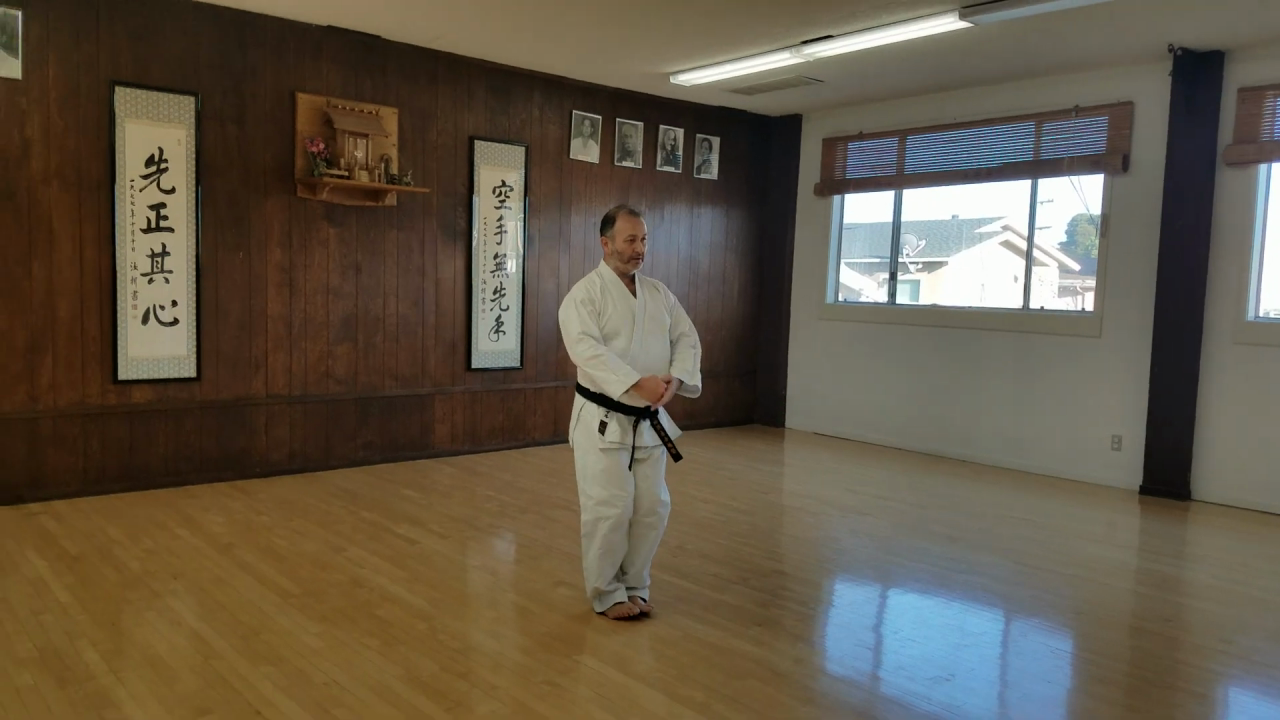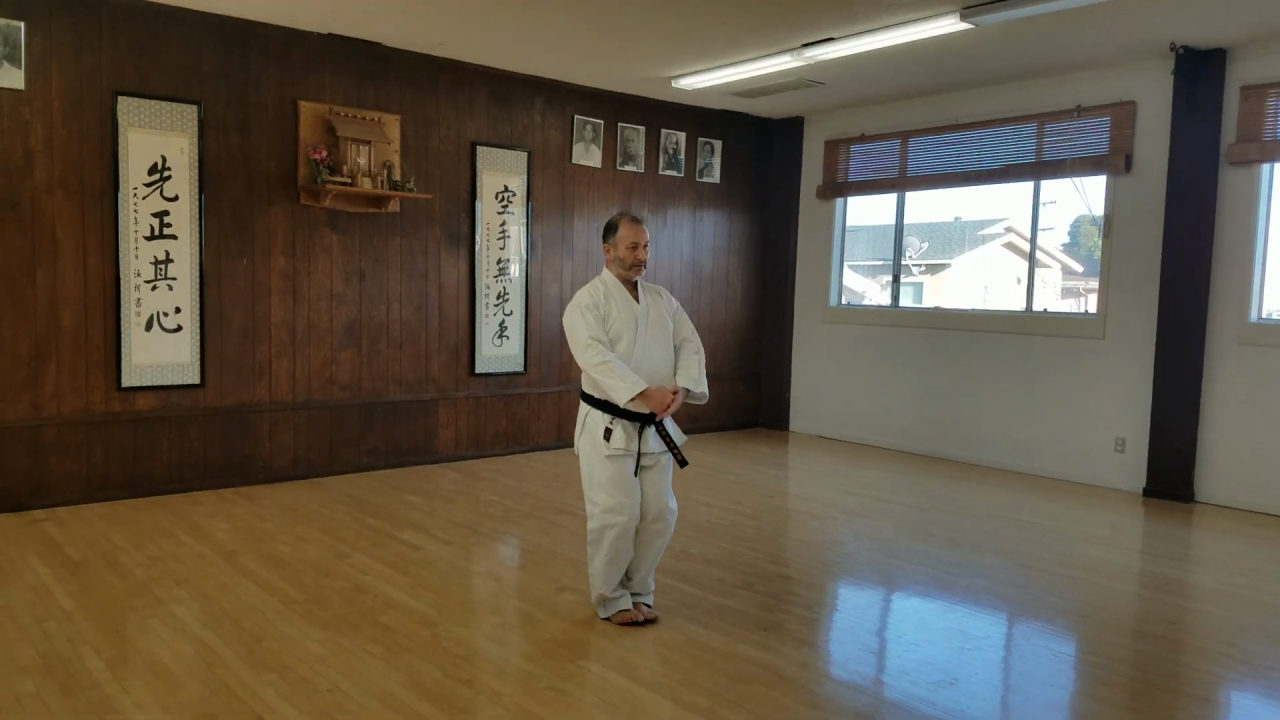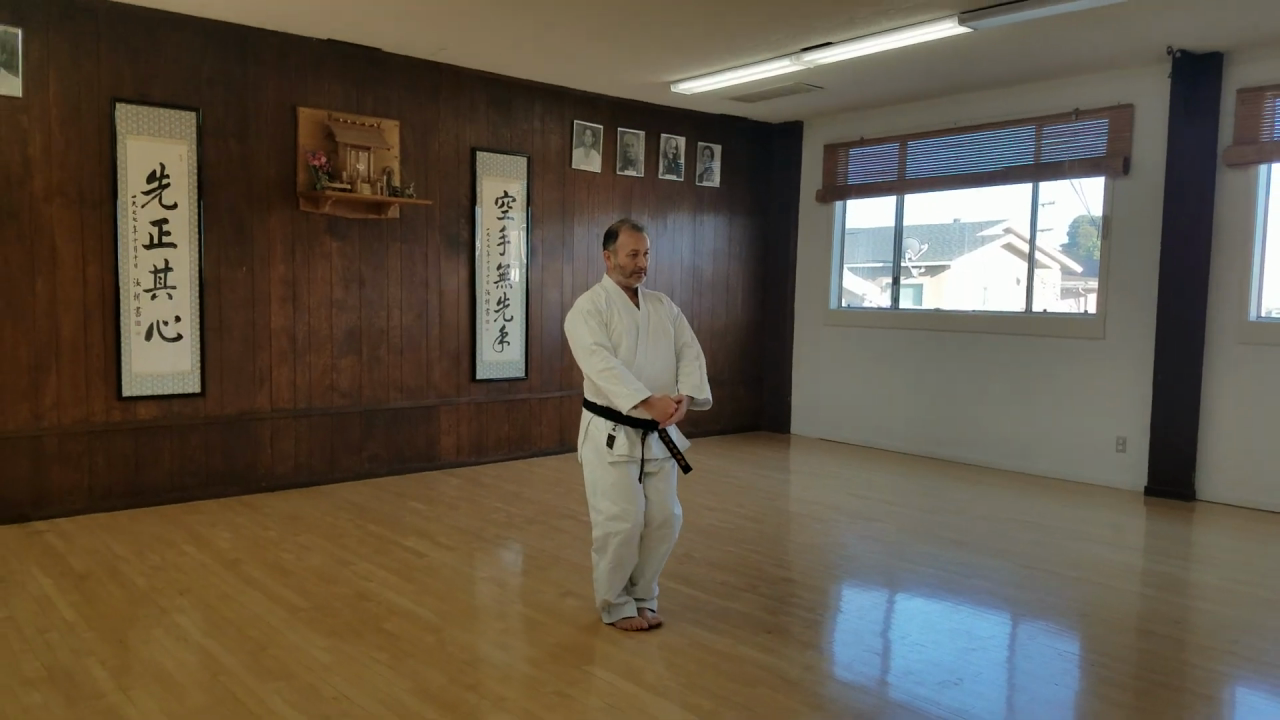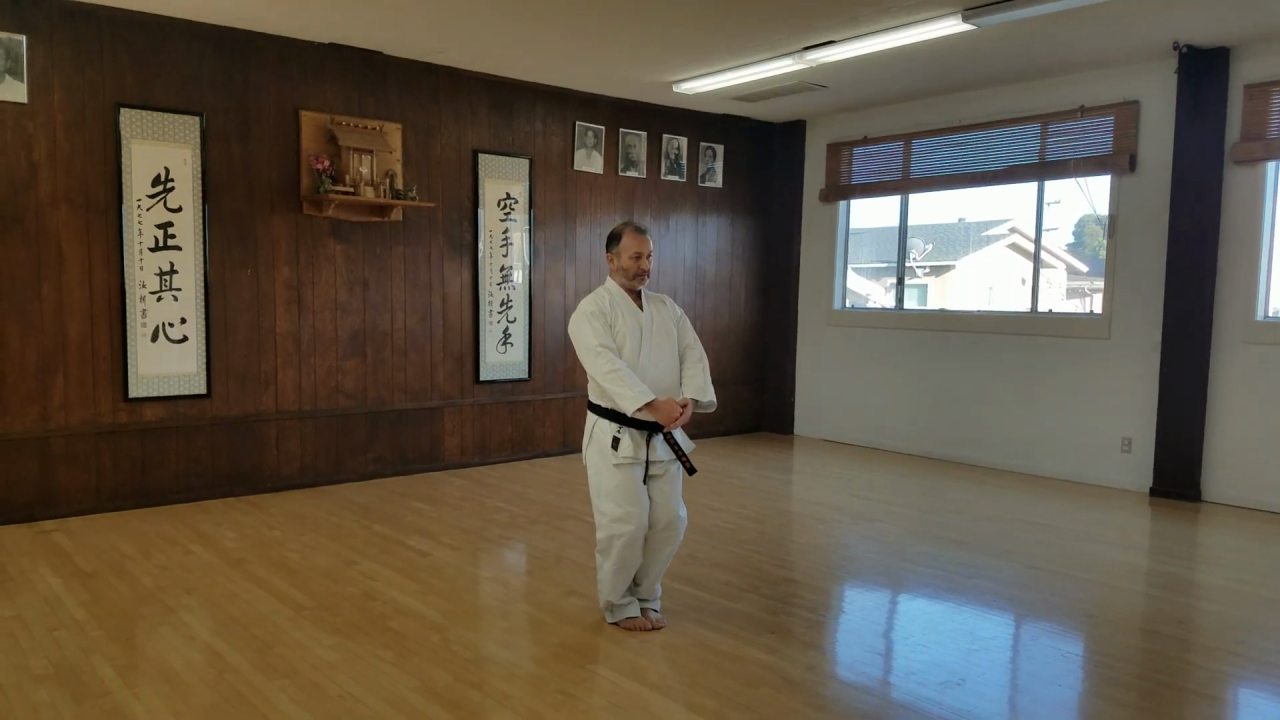
dt=0.1s
person 1, frame 1
left shoulder: (660, 293)
right shoulder: (585, 294)
left elbow: (687, 340)
right elbow: (587, 350)
left wrist: (675, 378)
right wrist: (639, 382)
left hip: (649, 421)
right hip: (602, 420)
left knee: (652, 507)
right knee: (609, 508)
left ankle: (634, 585)
right ankle: (606, 593)
person 1, frame 2
left shoulder: (662, 299)
right shoulder: (588, 300)
left elbow: (690, 346)
right elbow: (594, 356)
left wrist: (682, 388)
right wrist: (645, 391)
left hip: (654, 427)
right hip: (607, 427)
left knee: (659, 514)
right knee: (615, 515)
left ankle: (638, 592)
right ankle: (611, 599)
person 1, frame 3
left shoulder: (663, 306)
right shoulder: (589, 307)
left elbow: (690, 354)
right elbow: (600, 363)
left wrist: (685, 396)
right wrist: (649, 400)
left hip: (659, 434)
right hip: (611, 433)
left knee: (663, 520)
right knee: (620, 523)
left ankle: (642, 597)
right ankle: (616, 605)
person 1, frame 4
left shoulder: (667, 308)
right shoulder: (592, 309)
left elbow: (693, 357)
right elbow: (605, 365)
left wrist: (689, 399)
right wrist: (654, 403)
left hip: (663, 436)
right hip: (615, 436)
left knee: (668, 521)
right knee: (624, 524)
left ankle: (645, 597)
right ankle: (619, 605)
